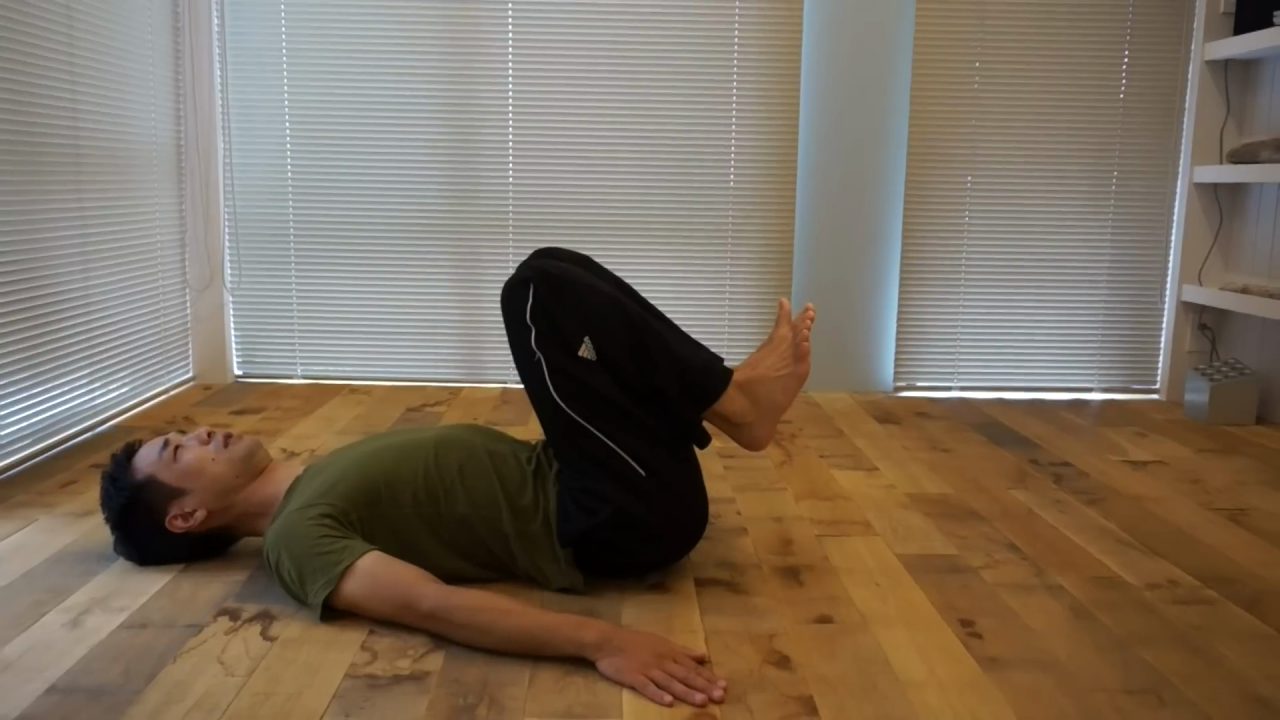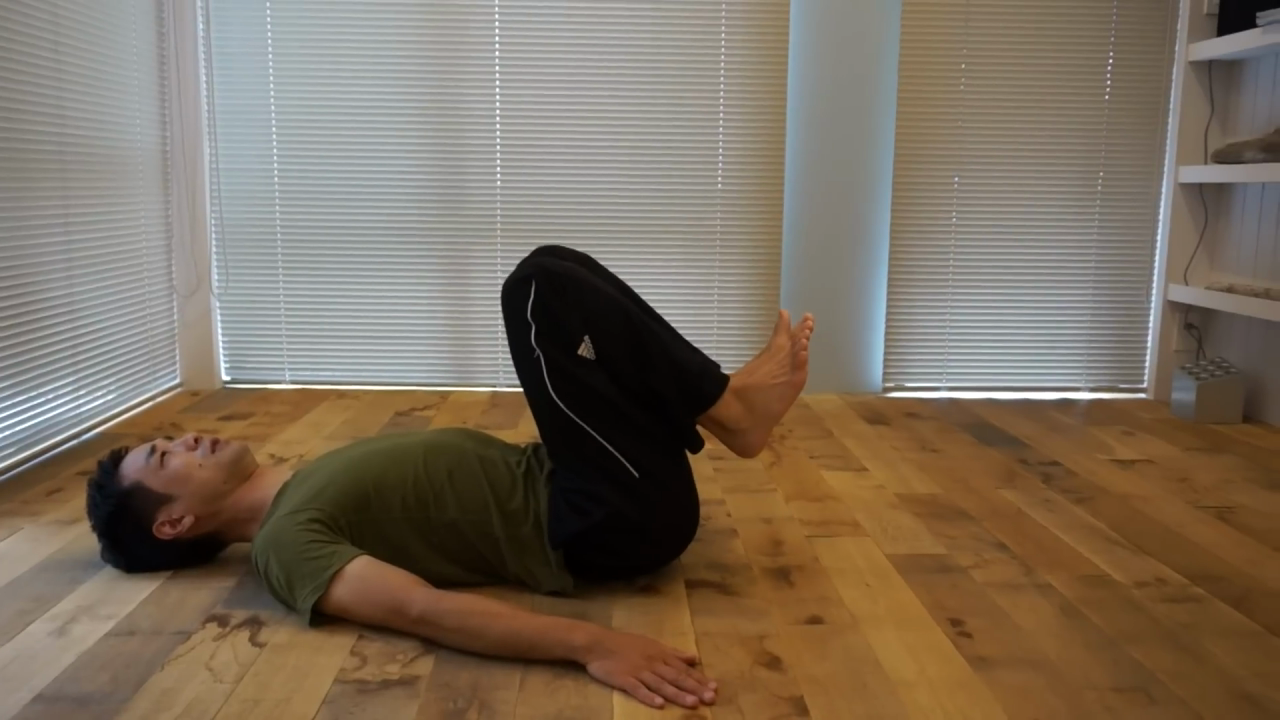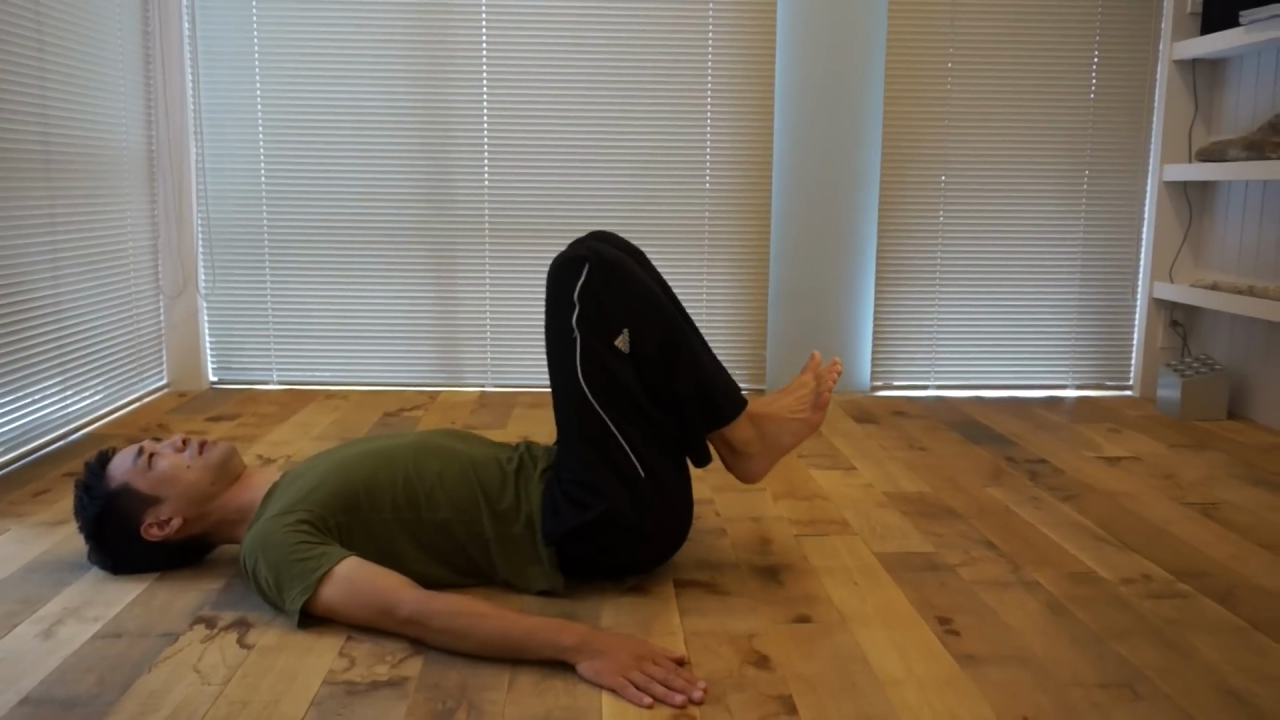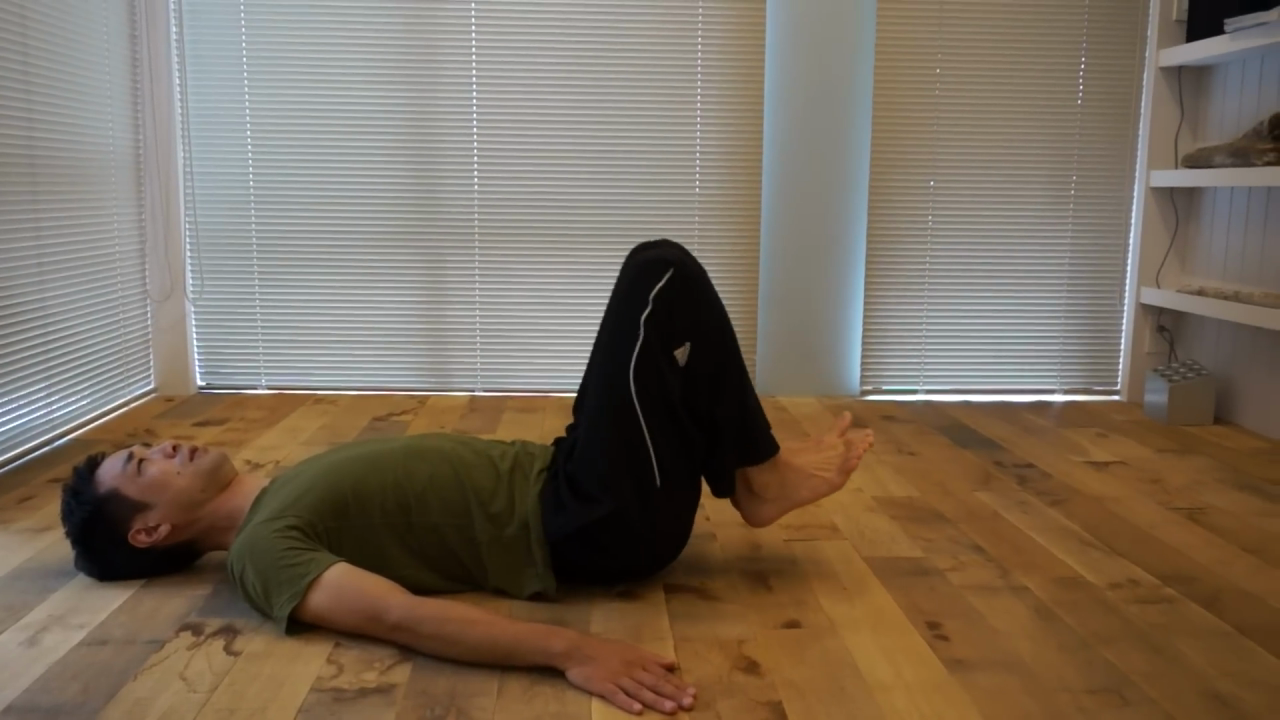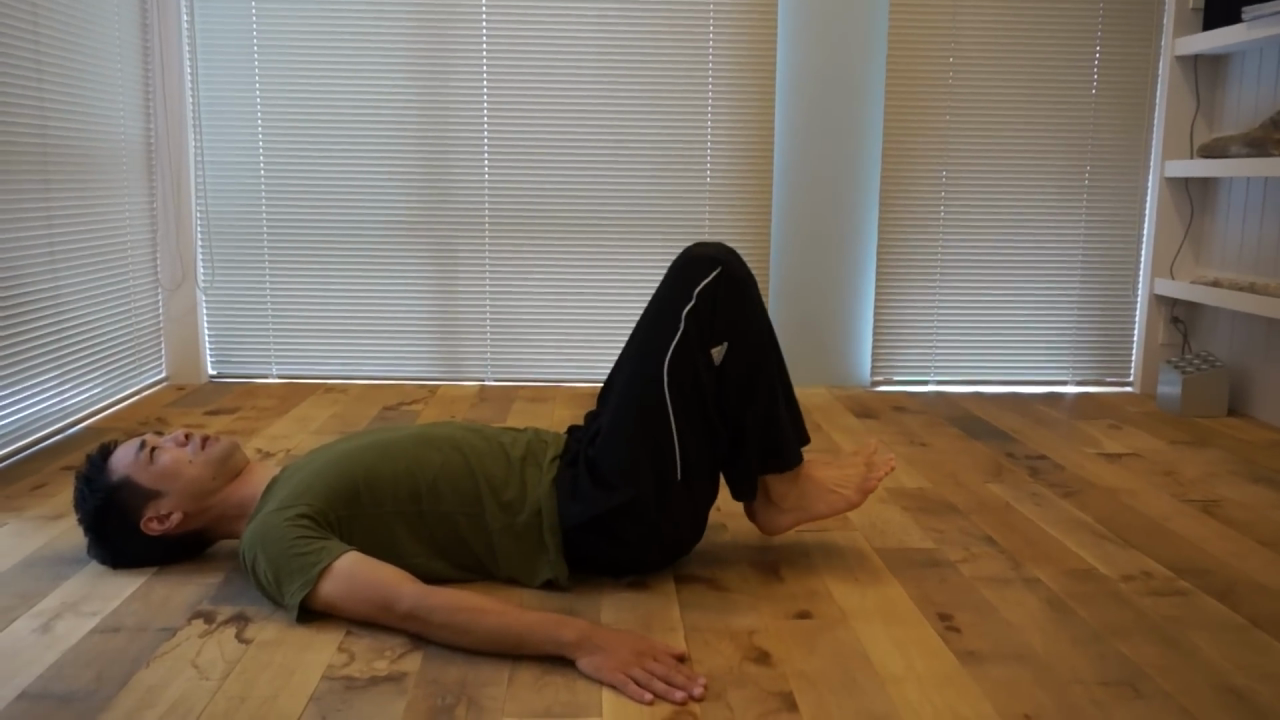
dt=0.5s
person 1, frame 1
left shoulder: (326, 485)
right shoulder: (301, 537)
right elbow: (430, 604)
right wrist: (599, 639)
left hip: (564, 486)
right hip: (618, 523)
left knee: (551, 274)
right knee: (543, 291)
left ankle: (730, 394)
right ankle: (733, 402)
person 1, frame 2
left shoulder: (311, 491)
right shoulder: (289, 543)
right elbow: (421, 609)
right wrist: (590, 642)
left hip: (554, 484)
right hip: (612, 526)
left knee: (553, 274)
right knee: (541, 287)
left ankle: (725, 400)
right ankle: (729, 408)
person 1, frame 3
left shoulder: (303, 490)
right shoulder: (278, 546)
right elbow: (412, 611)
right wrist: (582, 643)
left hip: (546, 479)
right hip: (600, 526)
left knee: (597, 260)
right knee: (590, 273)
left ankle: (736, 425)
right ankle: (739, 433)
person 1, frame 4
left shoulder: (287, 498)
right shoulder: (266, 551)
right elbow: (400, 616)
right wrist: (570, 650)
left hip: (554, 480)
right hip: (596, 526)
left knee: (659, 269)
right knee: (665, 279)
left ankle: (755, 470)
right ankle: (758, 479)
person 1, frame 5
left shoulder: (301, 485)
right shoulder: (277, 540)
right elbow: (414, 605)
right wrist: (581, 638)
left hip: (568, 463)
right hip: (605, 515)
left knee: (705, 274)
right knee: (707, 279)
left ankle: (775, 479)
right ankle: (773, 487)
